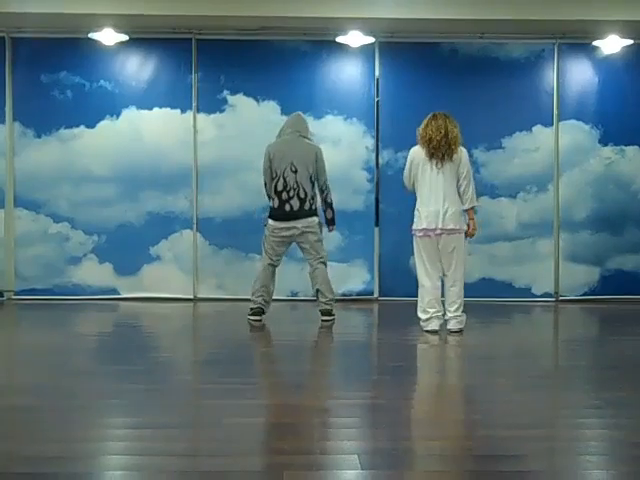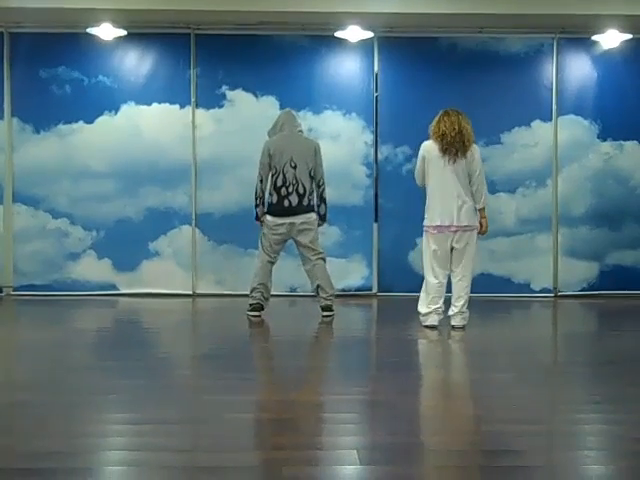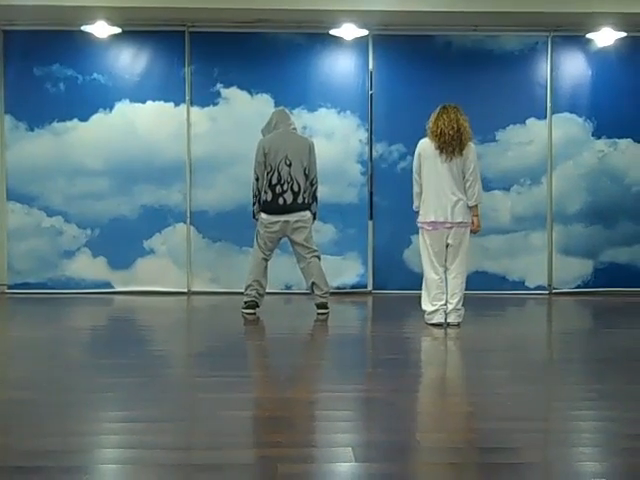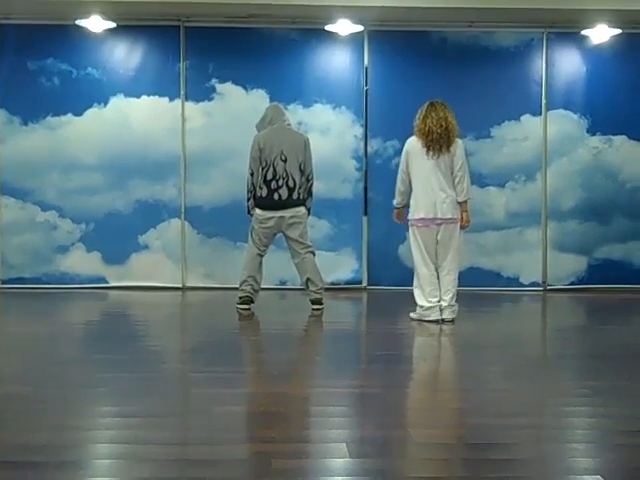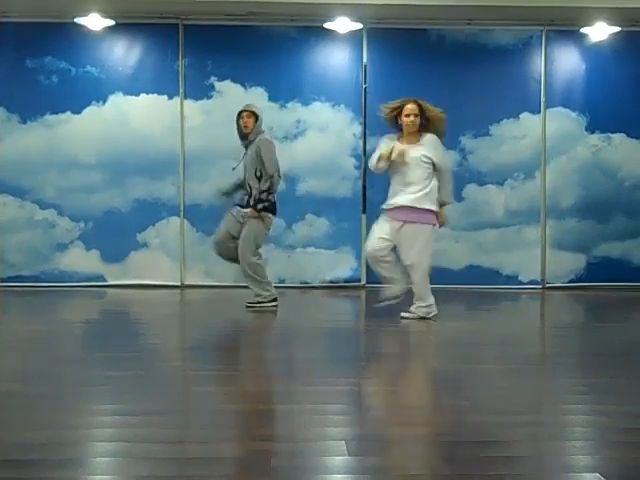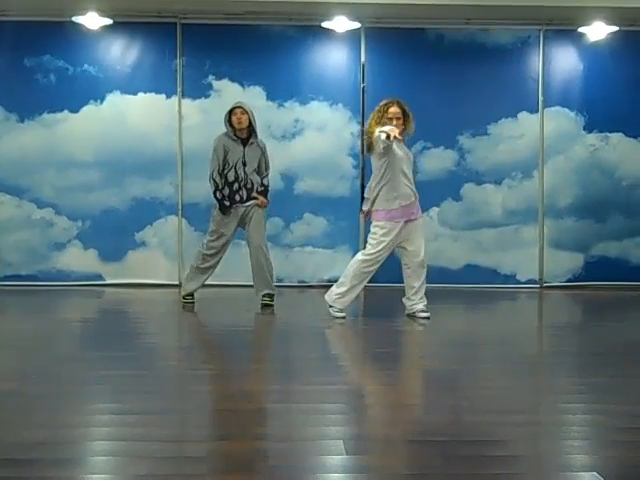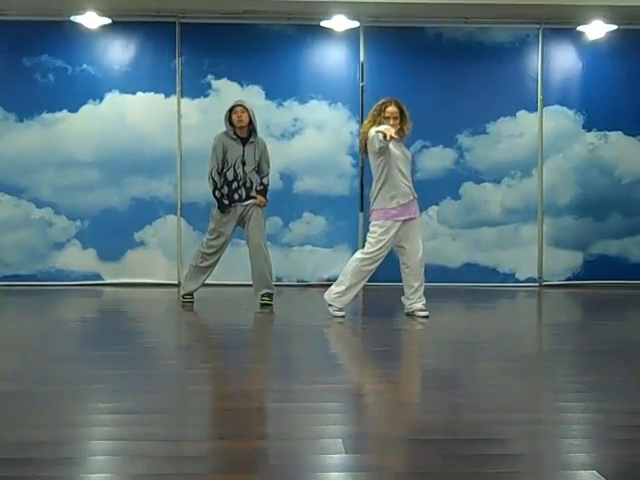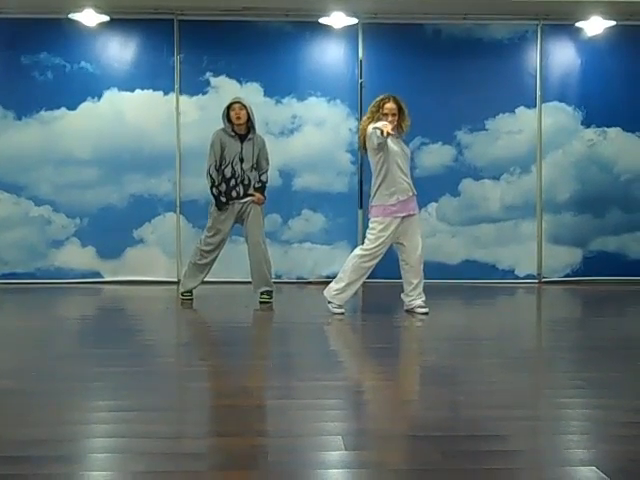
dt=0.5s
person 1, frame 1
left shoulder: (416, 153)
right shoulder: (459, 153)
left elbow: (408, 183)
right elbow: (466, 187)
right wrist: (471, 217)
left hip: (425, 221)
right hip: (452, 220)
left knee: (428, 274)
right knee: (454, 274)
left ankle: (431, 320)
right ankle: (455, 320)
person 1, frame 2
left shoulder: (427, 148)
right shoulder: (471, 150)
left elbow: (420, 181)
right elbow: (478, 185)
right wrist: (482, 215)
left hip: (436, 218)
right hip: (465, 218)
left knee: (435, 270)
right knee: (461, 270)
left ankle: (431, 315)
right ankle: (458, 316)
person 1, frame 3
left shoulder: (424, 146)
right shoulder: (467, 148)
left elbow: (417, 182)
right elbow: (472, 183)
left wrist: (418, 208)
right wrist: (475, 214)
left hip: (431, 215)
right hip: (458, 215)
left knee: (433, 267)
right knee: (456, 267)
left ankle: (435, 313)
right ankle: (454, 314)
person 1, frame 4
left shoulder: (413, 144)
right shoulder: (454, 145)
left elbow: (404, 177)
right elbow: (461, 178)
left wrist: (400, 205)
right wrist: (464, 208)
left hip: (421, 212)
right hip: (449, 211)
left knee: (424, 262)
right knee: (449, 263)
left ankle: (429, 309)
right ankle: (446, 309)
person 1, frame 5
left shoulder: (431, 141)
right shoulder: (389, 142)
left elbow: (444, 171)
right elbow: (375, 165)
left wrist: (441, 206)
right wrist: (387, 155)
left hip: (421, 211)
right hip: (394, 209)
left knee: (416, 262)
right knee: (374, 250)
left ankle: (424, 307)
right ankle: (396, 285)
person 1, frame 6
left shoulder: (397, 142)
right shoulder: (381, 139)
right elbow: (380, 136)
left wrist: (369, 202)
right wrist: (387, 131)
left hip: (411, 208)
right hip: (388, 212)
left knee: (416, 259)
right knee: (370, 257)
left ankle: (415, 304)
right ankle: (336, 299)
person 1, frame 7
left shoulder: (398, 142)
right shoulder: (376, 139)
right elbow: (377, 136)
right wrist: (384, 130)
left hip: (409, 207)
right hip: (387, 212)
left knee: (414, 258)
right knee: (368, 256)
left ankle: (414, 303)
right ankle: (335, 298)
person 1, frame 8
left shoulder: (397, 138)
right shoulder: (376, 136)
right elbow: (374, 131)
right wrist: (381, 127)
left hip: (408, 204)
right hip: (386, 208)
left knee: (413, 255)
right knee: (368, 252)
left ankle: (414, 299)
right ankle: (335, 294)
person 2, frame 1
left shoulder: (272, 149)
right shoulder: (314, 150)
left elbow: (267, 184)
right elbow: (323, 185)
right wrist: (330, 216)
left hip: (279, 218)
right hip: (307, 218)
left knee: (268, 263)
right knee: (317, 263)
left ankle: (257, 308)
right ankle: (326, 309)
person 2, frame 2
left shoulder: (270, 145)
right shoulder: (312, 145)
left elbow: (262, 181)
right elbow: (319, 181)
left wrist: (259, 210)
right wrist: (322, 211)
left hip: (276, 215)
right hip: (305, 214)
left knee: (266, 259)
right knee: (315, 259)
left ankle: (256, 303)
right ankle: (326, 304)
person 2, frame 3
left shoulder: (265, 143)
right shoulder: (306, 143)
left elbow: (258, 180)
right elbow: (312, 180)
left wrist: (256, 209)
right wrist: (313, 210)
left hip: (271, 212)
right hip: (299, 212)
left knee: (260, 256)
right knee: (309, 256)
left ankle: (251, 301)
right ankle: (322, 301)
person 2, frame 4
left shoulder: (261, 138)
right shoulder: (302, 139)
left elbow: (253, 175)
right elbow: (308, 175)
left wrist: (251, 204)
right wrist: (307, 204)
left hip: (266, 208)
right hip: (294, 208)
left knee: (255, 251)
right knee: (304, 252)
left ankle: (246, 296)
right ankle: (317, 297)
person 2, frame 5
left shoulder: (264, 143)
right shoulder: (250, 145)
left elbow: (273, 176)
left wrist: (260, 206)
right wrist: (228, 190)
left hip: (261, 210)
right hip: (244, 208)
left knee: (247, 253)
right knee: (220, 243)
left ankle: (266, 296)
person 2, frame 6
left shoulder: (259, 145)
right shoulder: (222, 141)
left elbow: (264, 173)
right elbow: (215, 173)
left wrist: (264, 194)
right wrist: (222, 201)
left hip: (253, 204)
right hip: (228, 204)
left knee: (259, 246)
right knee: (212, 247)
left ankle: (266, 291)
right ankle: (189, 288)
person 2, frame 7
left shoulder: (259, 143)
right shoulder: (222, 140)
left elbow: (265, 172)
right elbow: (214, 172)
left wrist: (263, 194)
right wrist: (220, 200)
left hip: (252, 203)
right hip: (227, 203)
left knee: (258, 246)
right knee: (211, 246)
left ankle: (266, 290)
right ankle: (188, 287)
person 2, frame 8
left shoulder: (258, 140)
right shoulder: (220, 137)
left elbow: (263, 169)
right elbow: (212, 168)
left wrist: (261, 191)
right wrist: (218, 196)
left hip: (251, 200)
right hip: (225, 200)
left knee: (257, 243)
right knee: (210, 243)
left ankle: (265, 288)
right ankle: (187, 285)
